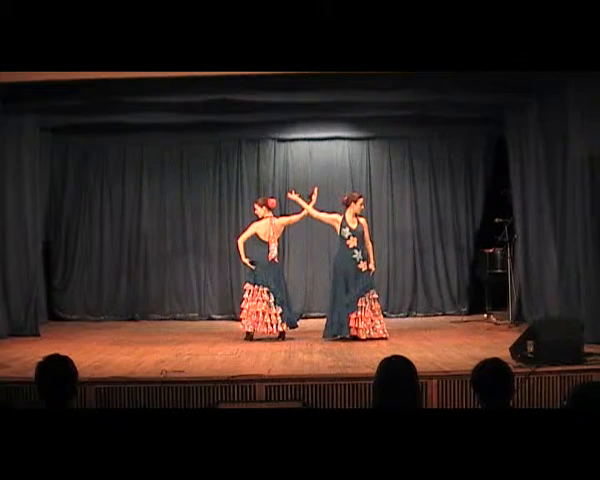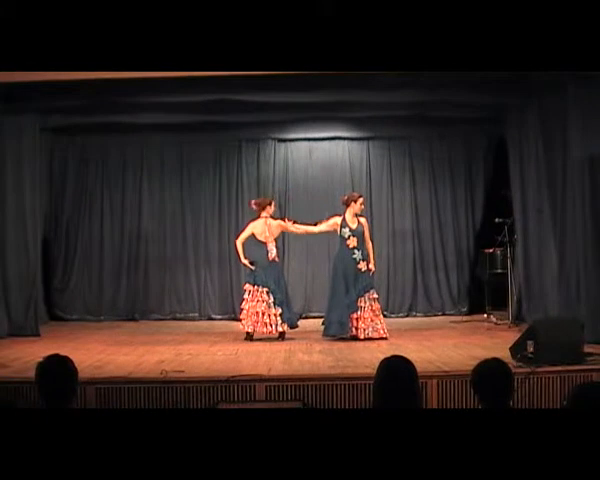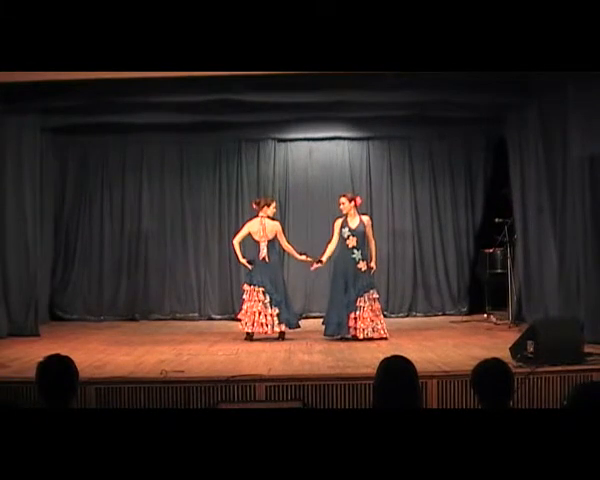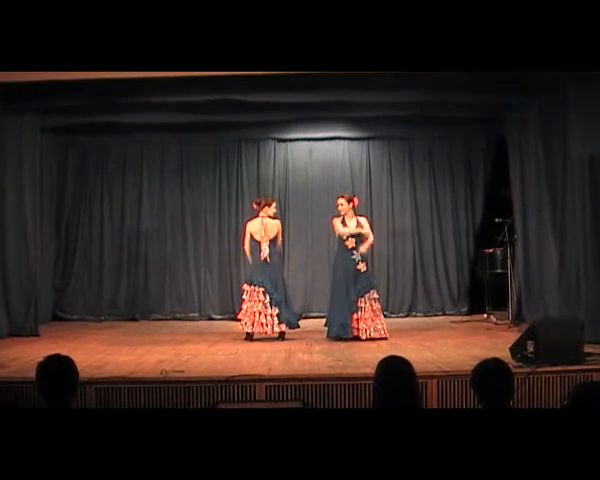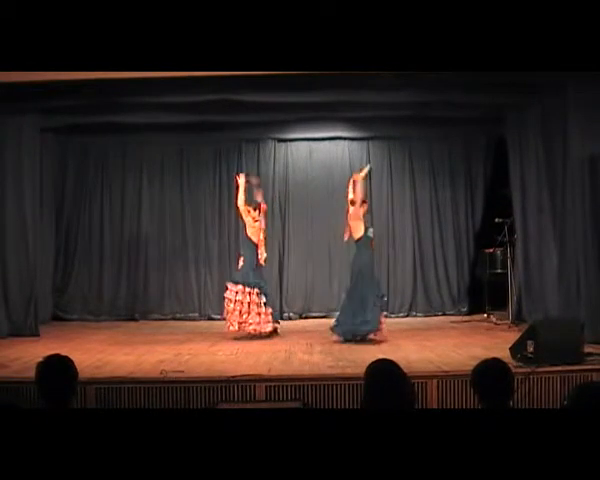
dt=1s
person 1, frame 1
left shoulder: (362, 221)
right shoulder: (337, 219)
left elbow: (368, 243)
right elbow: (315, 213)
left wrist: (371, 262)
right wrist: (298, 199)
left hip: (360, 264)
right hip: (344, 263)
left knee: (363, 296)
right knee: (344, 296)
left ankle: (362, 331)
right ankle: (345, 331)
person 1, frame 2
left shoulder: (363, 221)
right shoulder: (338, 221)
left elbow: (368, 242)
right elbow: (316, 229)
left wrist: (371, 262)
right wrist: (293, 226)
left hip: (361, 264)
right hip: (344, 263)
left knee: (363, 296)
right knee: (344, 296)
left ankle: (364, 331)
right ankle: (345, 330)
person 1, frame 3
left shoulder: (365, 220)
right shoulder: (339, 222)
left elbow: (371, 241)
right elbow: (334, 242)
left wrist: (373, 260)
right wrist: (323, 259)
left hip: (360, 264)
right hip: (343, 263)
left knee: (364, 295)
right knee: (343, 295)
left ankle: (365, 331)
right ankle: (345, 331)
person 1, frame 4
left shoulder: (361, 220)
right shoulder: (337, 221)
left elbow: (371, 238)
right elbow: (342, 231)
left wrist: (366, 245)
right wrist: (360, 230)
left hip: (359, 262)
right hip: (343, 263)
left knee: (364, 295)
right knee: (344, 295)
left ankle: (364, 331)
right ankle: (345, 331)
person 1, frame 5
left shoulder: (351, 214)
right shoulder: (356, 216)
left elbow: (351, 199)
right elbow: (358, 198)
left wrist: (352, 181)
right wrist: (358, 180)
left hip: (360, 261)
right hip: (363, 262)
left knee: (359, 296)
right knee: (364, 297)
left ankle: (351, 331)
right ankle: (356, 331)
person 2, frame 1
left shoulder: (257, 225)
right shoulder: (281, 222)
left elbow: (240, 240)
right elbow: (300, 215)
left wrist: (243, 257)
right wrist: (312, 202)
left hip: (258, 267)
right hip: (274, 266)
left knee: (254, 298)
right knee: (277, 297)
left ankle: (250, 332)
right ankle: (281, 331)
person 2, frame 2
left shoulder: (253, 225)
right shoulder: (277, 224)
left elbow: (239, 241)
left wrist: (243, 259)
left hip: (258, 266)
right hip: (273, 266)
left knee: (253, 297)
right knee: (277, 296)
left ankle: (250, 332)
right ankle: (281, 331)
person 2, frame 3
left shoulder: (251, 224)
right shoulder: (275, 225)
left elbow: (235, 241)
right elbow: (285, 245)
left wrist: (241, 258)
right wrist: (299, 257)
left hip: (257, 264)
right hip: (273, 264)
left knee: (253, 297)
right knee: (277, 295)
left ankle: (250, 332)
right ankle: (281, 331)
person 2, frame 4
left shoulder: (250, 225)
right shoulder: (276, 223)
left elbow: (247, 246)
right elbow: (279, 244)
left hip: (257, 264)
right hip: (273, 264)
left knee: (254, 297)
right knee: (277, 295)
left ankle: (250, 333)
right ankle: (281, 331)
person 2, frame 5
left shoulder: (252, 225)
right shoulder: (261, 224)
left elbow: (241, 206)
right elbow: (258, 203)
left wrist: (241, 185)
right wrist: (256, 187)
left hip: (248, 268)
right hip: (255, 267)
left knee: (245, 296)
right knee: (257, 296)
right ankle: (270, 326)
